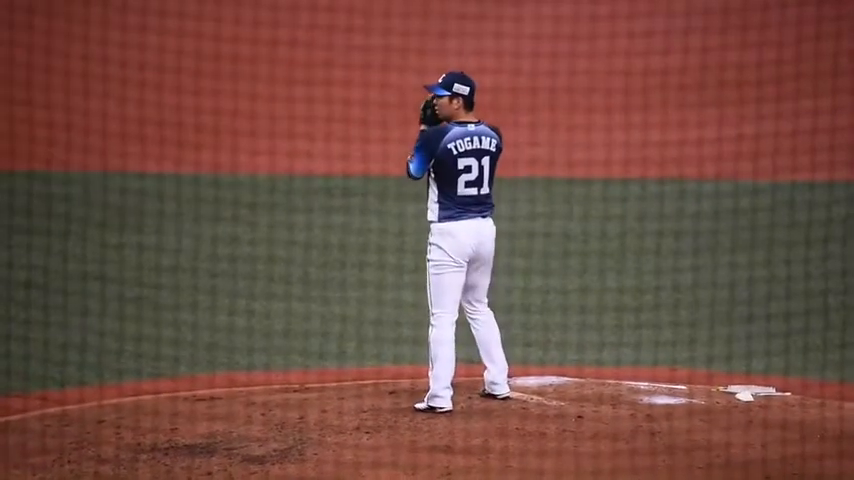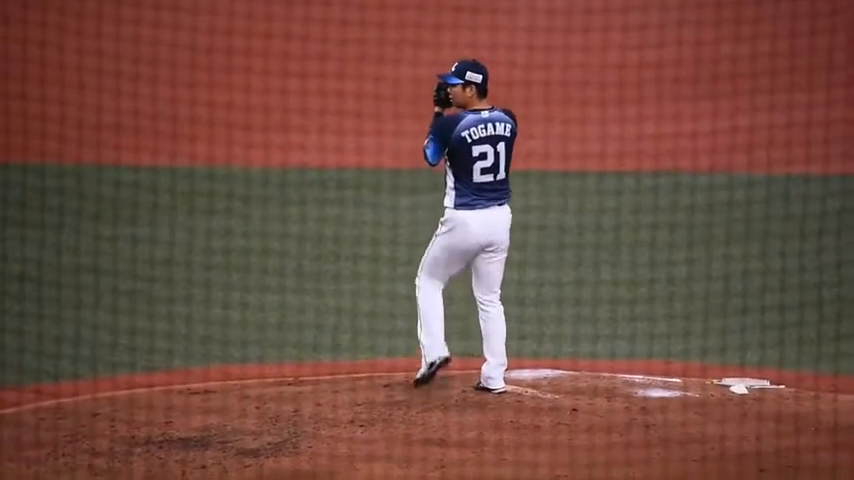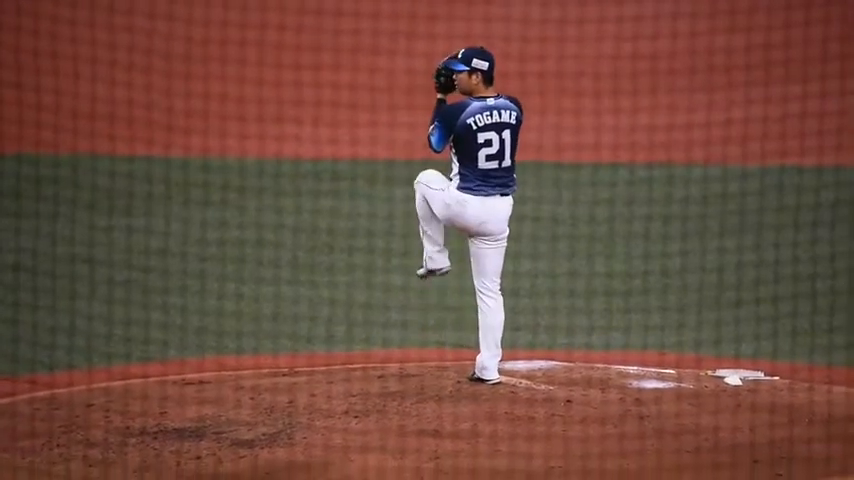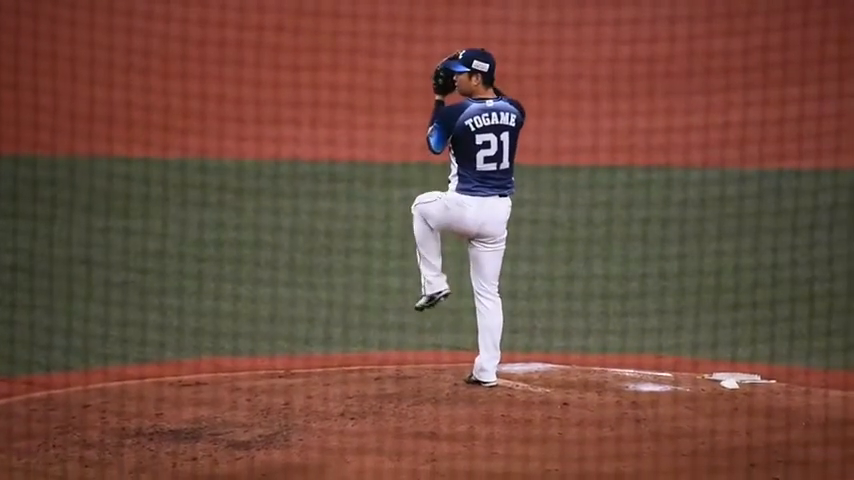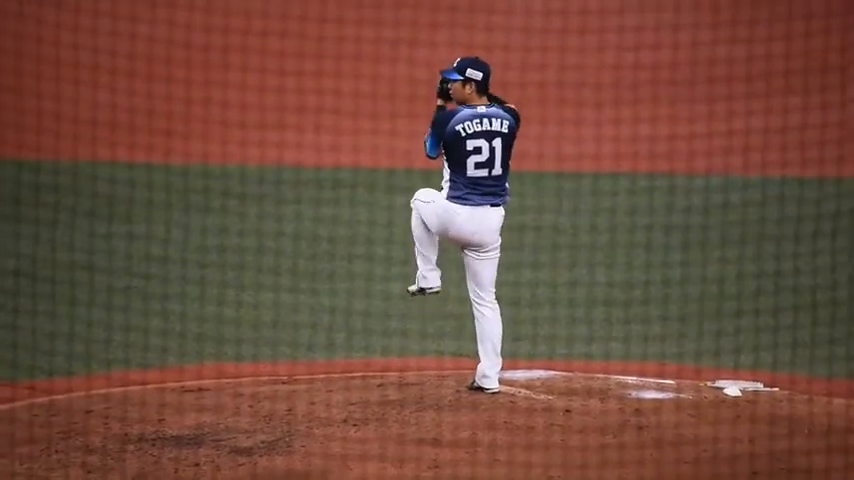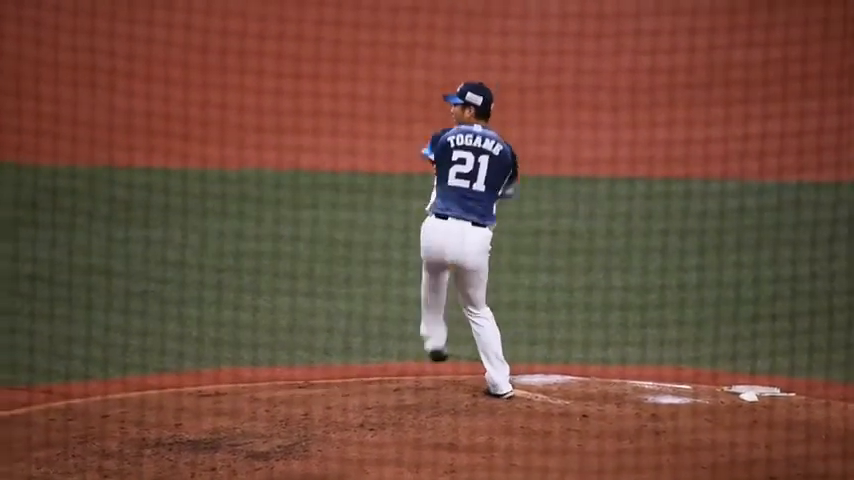
dt=0.3s
person 1, frame 1
left shoulder: (435, 137)
right shoulder: (493, 136)
left elbow: (413, 171)
left hip: (450, 234)
right hip: (484, 230)
left knee: (442, 317)
right knee: (478, 308)
left ankle: (439, 397)
right ankle: (498, 383)
person 1, frame 2
left shoulder: (450, 124)
right shoulder: (508, 120)
left elbow: (430, 157)
left wrist: (438, 112)
right wrist: (451, 111)
left hip: (463, 221)
right hip: (499, 219)
left knee: (428, 282)
right knee: (490, 300)
left ankle: (434, 353)
right ankle: (494, 377)
person 1, frame 3
left shoulder: (456, 111)
right shoulder: (514, 108)
left elbow: (435, 144)
left wrist: (440, 97)
right wrist: (451, 97)
left hip: (463, 205)
right hip: (500, 209)
left knee: (425, 180)
right knee: (489, 290)
left ankle: (436, 257)
right ankle: (488, 368)
person 1, frame 4
left shoulder: (455, 113)
right shoulder: (515, 111)
left elbow: (434, 146)
left wrist: (439, 98)
right wrist: (487, 83)
left hip: (463, 207)
right hip: (498, 212)
left knee: (422, 206)
right knee: (487, 292)
left ankle: (434, 284)
right ankle: (487, 370)
person 1, frame 5
left shoulder: (447, 118)
right shoulder: (510, 118)
left elbow: (431, 151)
left wrist: (440, 104)
right wrist: (485, 94)
left hip: (453, 215)
right hip: (490, 220)
left knee: (422, 198)
right knee: (484, 300)
left ankle: (429, 275)
right ankle: (489, 377)
person 1, frame 6
left shoulder: (444, 138)
right shoulder: (505, 151)
right elbow: (506, 192)
left hip: (439, 233)
right hip: (475, 240)
left knee: (433, 286)
right knee: (477, 311)
left ankle: (435, 341)
right ankle: (500, 383)
